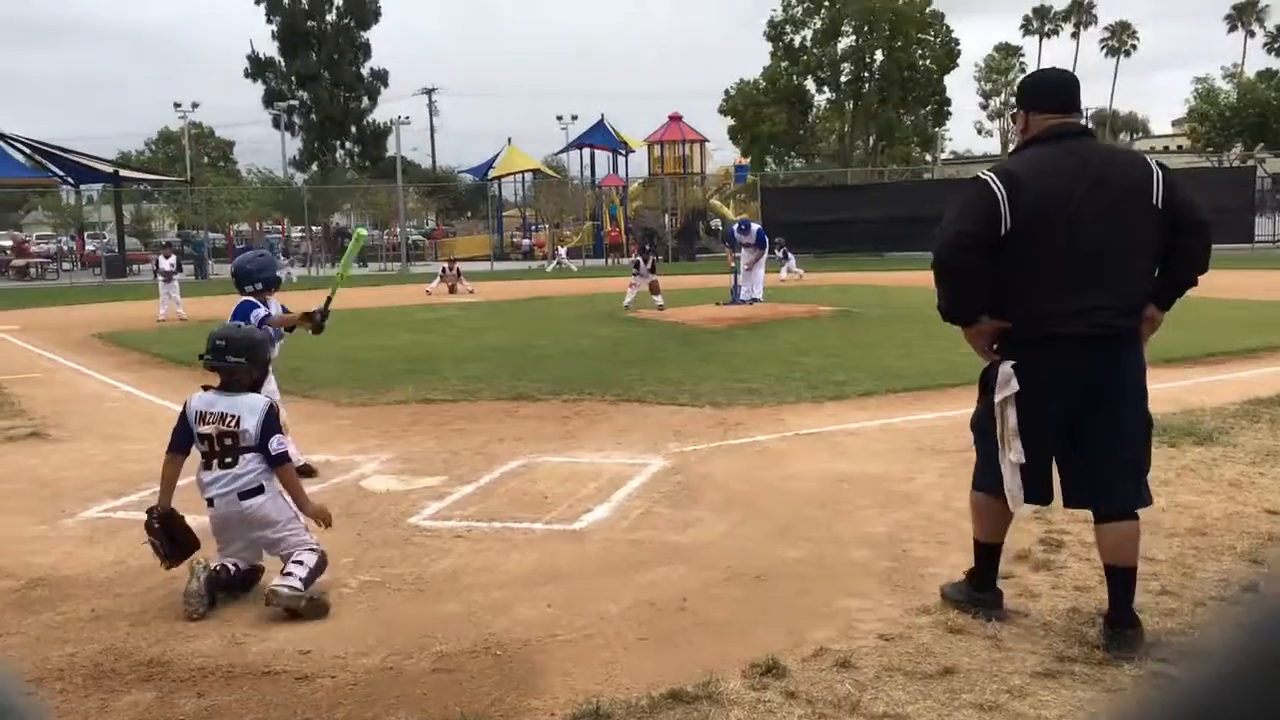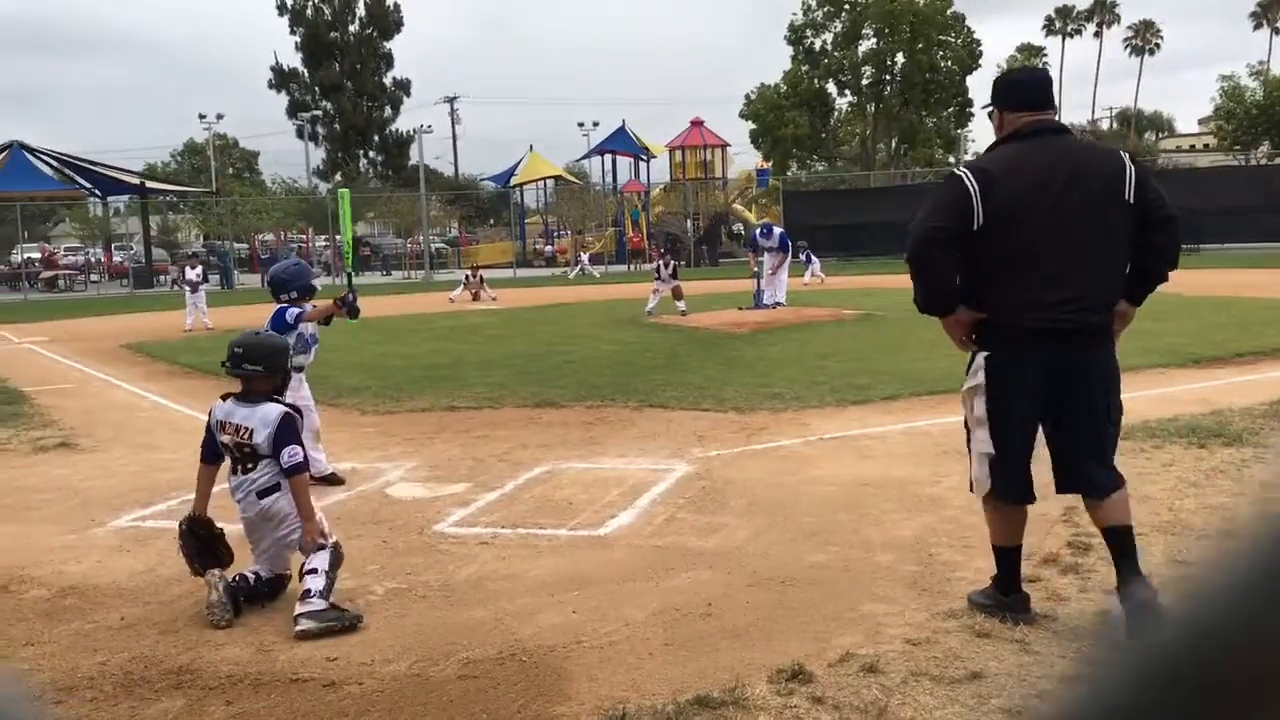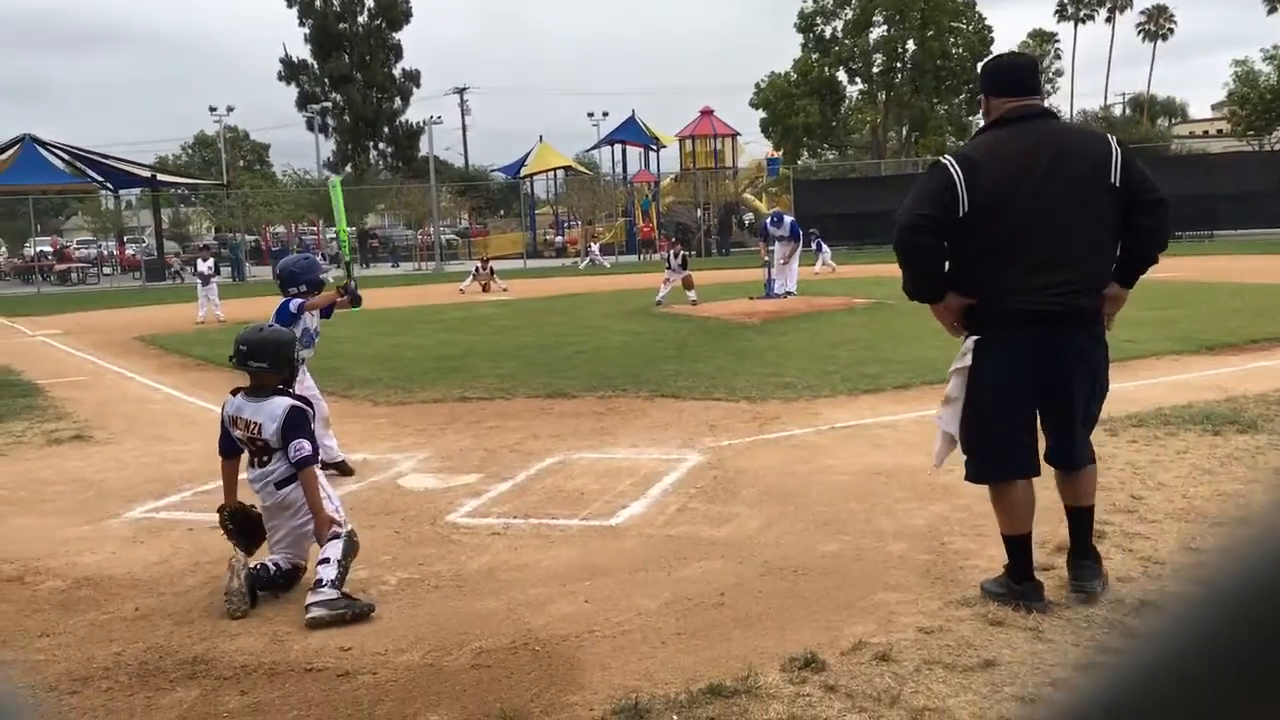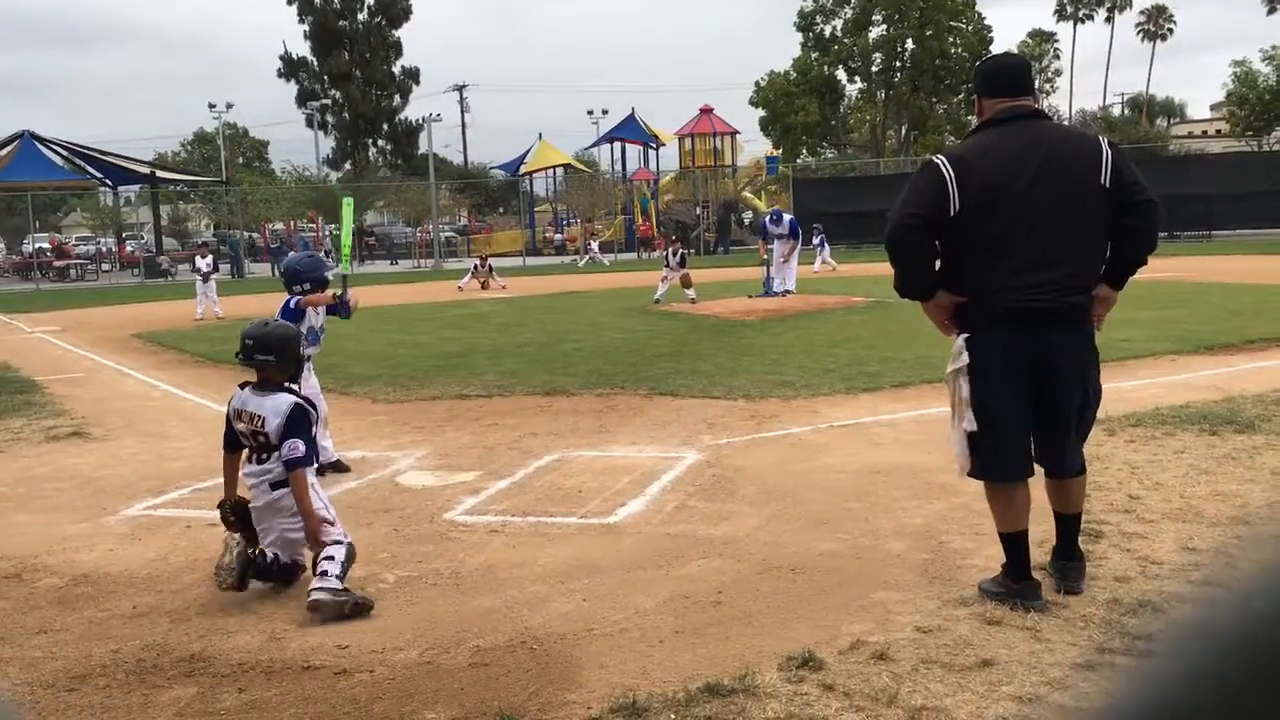
dt=0.3s
person 1, frame 1
left shoulder: (1006, 180)
right shoulder: (1143, 171)
left elbow: (954, 251)
right elbow: (1194, 234)
left wrist: (969, 316)
right wrist: (1156, 302)
left hip: (1031, 355)
right hip: (1116, 354)
left knee: (998, 470)
right knee: (1116, 489)
left ankle: (982, 585)
right ankle: (1122, 617)
person 1, frame 2
left shoulder: (979, 177)
right shoulder: (1115, 166)
left elbow: (927, 244)
right elbow: (1164, 229)
left wrist: (947, 308)
right wrist: (1129, 297)
left hip: (1008, 348)
right hip: (1090, 346)
left knee: (1002, 471)
right knee: (1096, 468)
left ankle: (1008, 590)
right ankle: (1131, 580)
person 1, frame 3
left shoulder: (965, 164)
right shoulder: (1102, 149)
left elbow: (912, 232)
right elbow: (1153, 212)
left wrist: (937, 294)
right wrist: (1121, 280)
left hip: (1000, 333)
right hip: (1080, 328)
left knee: (1004, 457)
right knee: (1073, 445)
left ankle: (1022, 578)
right ankle: (1083, 558)
person 1, frame 4
left shoulder: (956, 164)
right shoulder: (1094, 151)
left elbow: (904, 232)
right elbow: (1143, 213)
left wrist: (927, 293)
right wrist: (1111, 281)
left hip: (992, 332)
right hip: (1070, 327)
left knee: (1001, 456)
right knee: (1064, 449)
left ankle: (1019, 578)
right ankle: (1069, 560)
person 2, frame 1
left shoulder: (195, 404)
right shoulder: (261, 407)
left elbow: (174, 456)
right elbow: (280, 462)
left wrist: (164, 506)
right wrist: (306, 505)
left hip: (218, 506)
right hip: (259, 498)
left knee: (242, 568)
right knee: (310, 552)
left ankle: (213, 577)
right ankle: (289, 586)
person 2, frame 2
left shoulder: (219, 411)
right shoulder: (280, 416)
left elbow: (208, 465)
right elbow: (295, 472)
left wrist: (199, 515)
right wrist: (309, 521)
left hip: (249, 505)
right hip: (281, 496)
left knee: (272, 574)
right knee: (324, 548)
left ankle: (230, 586)
right ankle: (312, 609)
person 2, frame 3
left shoulder: (231, 406)
right shoulder: (289, 409)
left elbow: (229, 458)
right elbow: (304, 465)
left wrist: (230, 505)
right wrist: (319, 514)
left hip: (268, 495)
right hip: (297, 487)
left knee: (288, 563)
left ankle: (249, 575)
right ankle: (324, 598)
person 2, frame 4
left shoulder: (237, 399)
right shoulder: (292, 407)
left elbow: (231, 453)
right elbow: (295, 466)
left wrist: (229, 498)
right wrist: (308, 514)
left hip: (260, 498)
right hip: (290, 492)
left knee: (286, 566)
right knee: (336, 543)
left ankle: (246, 557)
right ankle: (326, 587)
person 3, frame 1
left shoulder: (273, 302)
right shoulder: (246, 306)
left elbow: (290, 322)
right elbow: (271, 321)
left wrist: (311, 318)
right wrist: (305, 317)
left hip: (266, 373)
left knee: (278, 417)
left ankle: (293, 462)
person 3, frame 2
left shoulder: (307, 309)
right shoulder: (283, 313)
left elbow: (331, 313)
right elbow: (308, 317)
left wrist: (346, 306)
right wrist: (338, 303)
left hip: (298, 378)
left knee: (311, 424)
left ankle: (319, 469)
person 3, frame 3
left shoulder: (313, 304)
right shoulder: (288, 306)
left elbow: (338, 304)
right elbow: (311, 305)
left wrist: (350, 297)
right wrist: (341, 290)
left hip: (300, 370)
left knee: (320, 412)
left ankle: (331, 456)
person 3, frame 4
left shoulder: (321, 301)
right shoulder: (292, 305)
left elbow: (350, 301)
right elbow: (309, 301)
left wrist: (346, 304)
right wrist: (336, 299)
left hip: (305, 367)
left knee: (320, 412)
left ankle: (325, 456)
